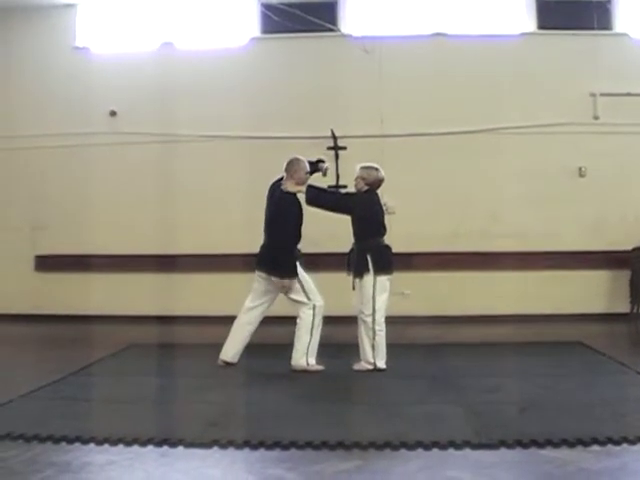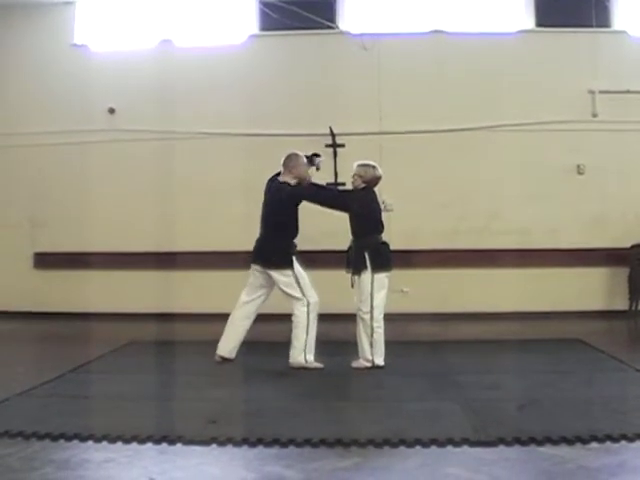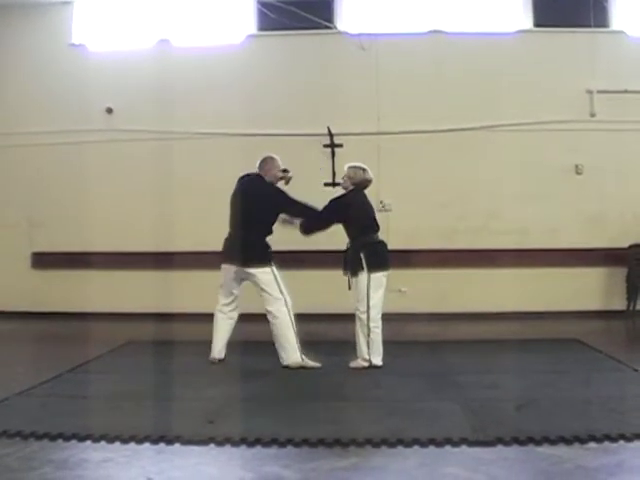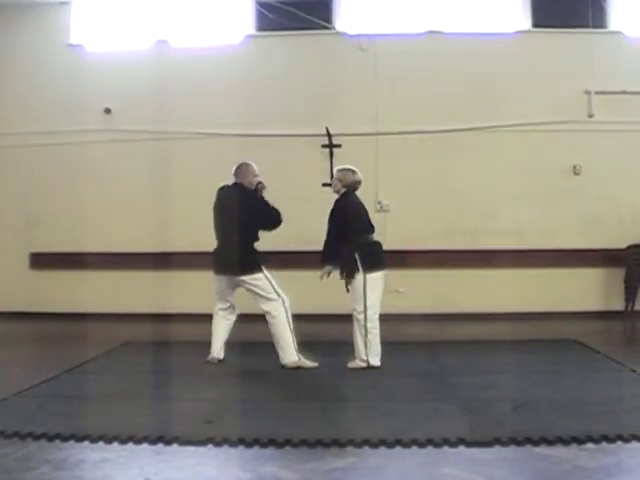
dt=0.4s
person 1, frame 1
left shoulder: (276, 187)
right shoulder: (289, 202)
left elbow: (299, 168)
right elbow: (287, 241)
left wrist: (317, 165)
right wrist: (289, 274)
left hip: (266, 260)
right hip: (281, 262)
left knee: (253, 308)
right knee: (312, 305)
left ankle: (227, 355)
right ankle: (303, 360)
person 1, frame 2
left shoulder: (274, 182)
right shoulder: (285, 190)
left elbow: (296, 164)
right elbow: (295, 195)
left wrist: (312, 159)
right wrist: (304, 182)
left hip: (262, 254)
right hip: (279, 255)
left knee: (248, 302)
right knee: (307, 301)
left ankle: (225, 351)
right ankle: (301, 357)
person 1, frame 3
left shoulder: (244, 183)
right shoulder: (269, 192)
right elbow: (296, 208)
left wrist: (279, 176)
right wrist: (318, 215)
left hip: (232, 253)
right hip: (256, 255)
left knee: (226, 304)
right knee: (279, 304)
left ankle: (217, 353)
right ankle: (293, 357)
person 1, frame 4
left shoulder: (222, 194)
right shoulder: (250, 198)
right elbow: (274, 220)
left hip: (222, 261)
right hip: (245, 262)
left knee: (223, 307)
right knee: (277, 304)
left ankle: (215, 353)
right ankle: (291, 357)
person 2, frame 1
left shoulder: (366, 201)
right shoulder: (366, 201)
left elbow: (333, 201)
right elbow: (338, 199)
left wrist: (304, 189)
right wrist: (305, 189)
left hip: (373, 262)
right hip: (369, 260)
left knee: (372, 313)
right knee: (366, 313)
left ankle: (376, 361)
right ankle: (370, 358)
person 2, frame 2
left shoulder: (363, 198)
right shoulder: (363, 198)
left elbow: (330, 197)
right elbow: (334, 196)
left hip: (371, 259)
right hip: (369, 258)
left knee: (370, 311)
right knee: (365, 310)
left ankle: (374, 358)
right ankle: (369, 356)
person 2, frame 3
left shoulder: (349, 201)
right shoulder: (357, 200)
left elbow: (322, 218)
right elbow: (328, 216)
left wrist: (301, 224)
right wrist: (304, 222)
left hip: (368, 259)
right hip: (369, 257)
left knee: (368, 311)
right knee: (365, 310)
left ankle: (372, 358)
right ankle: (368, 356)
person 2, frame 4
left shoulder: (343, 204)
right shoulder: (351, 202)
left elbow: (335, 235)
left wrist: (329, 262)
right wrist: (344, 264)
left hip: (364, 262)
right hip: (368, 259)
left knee: (365, 312)
right knee: (363, 311)
left ankle: (370, 358)
right ankle: (366, 356)
